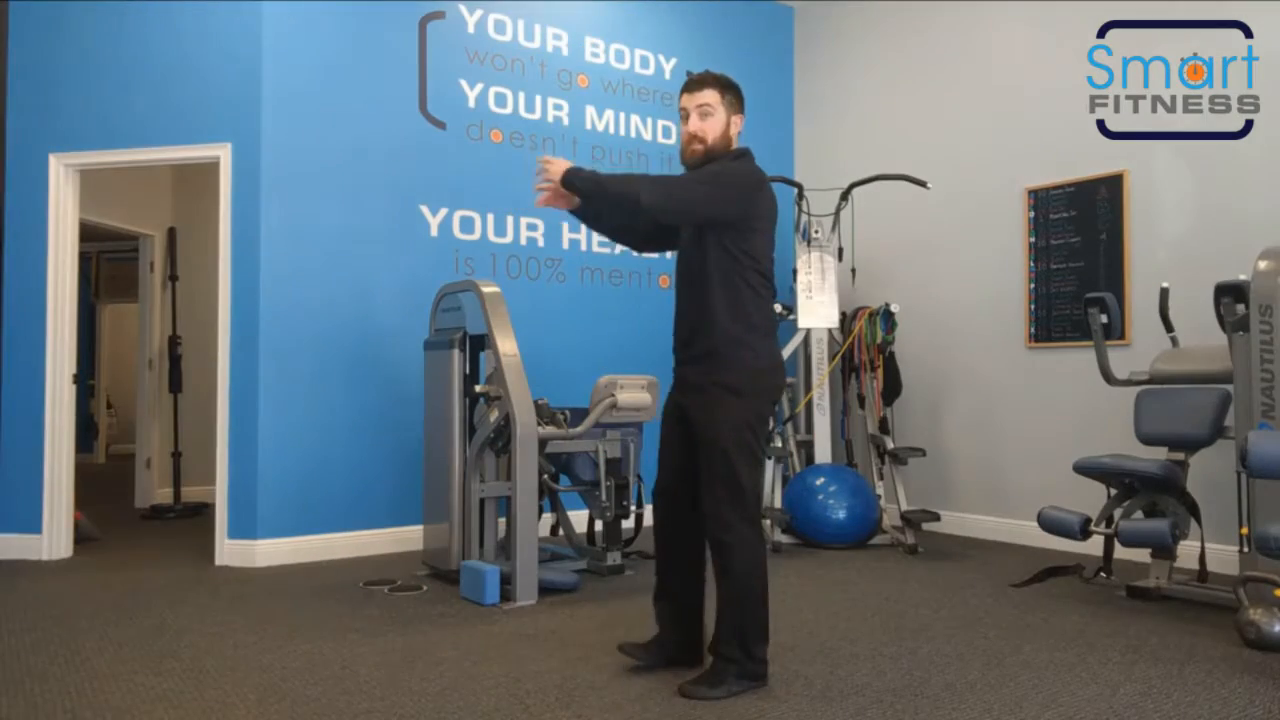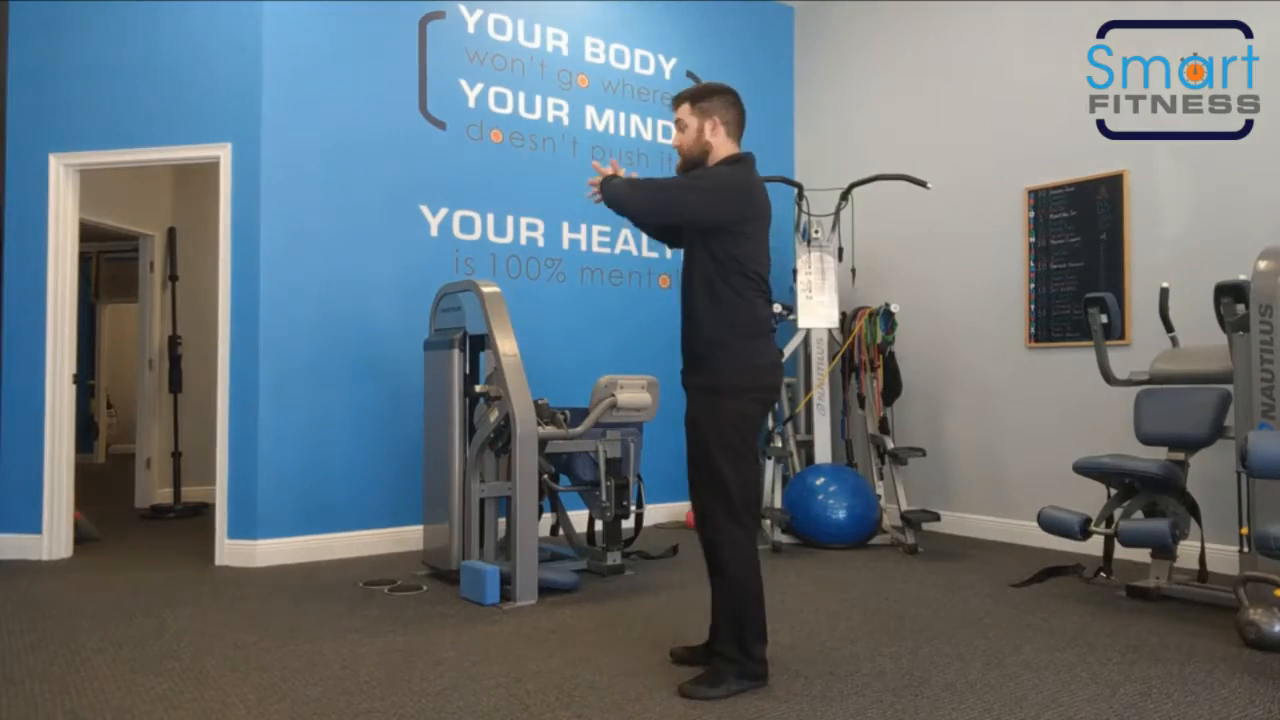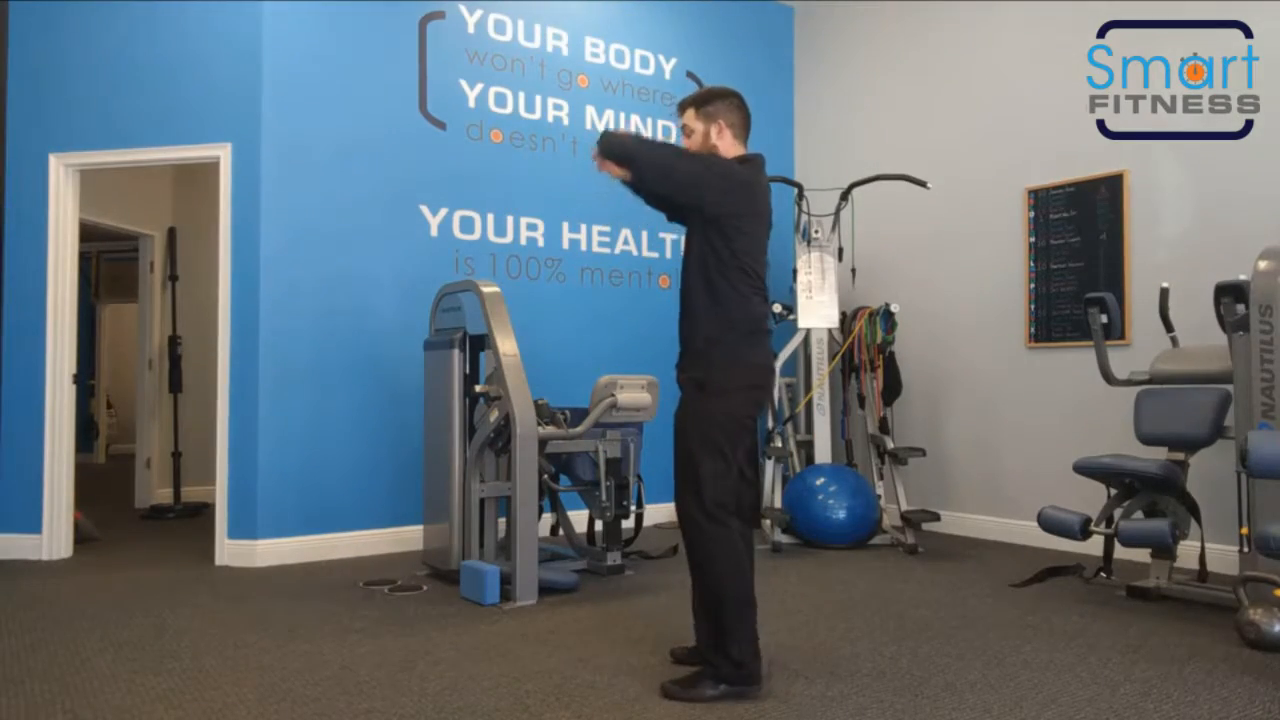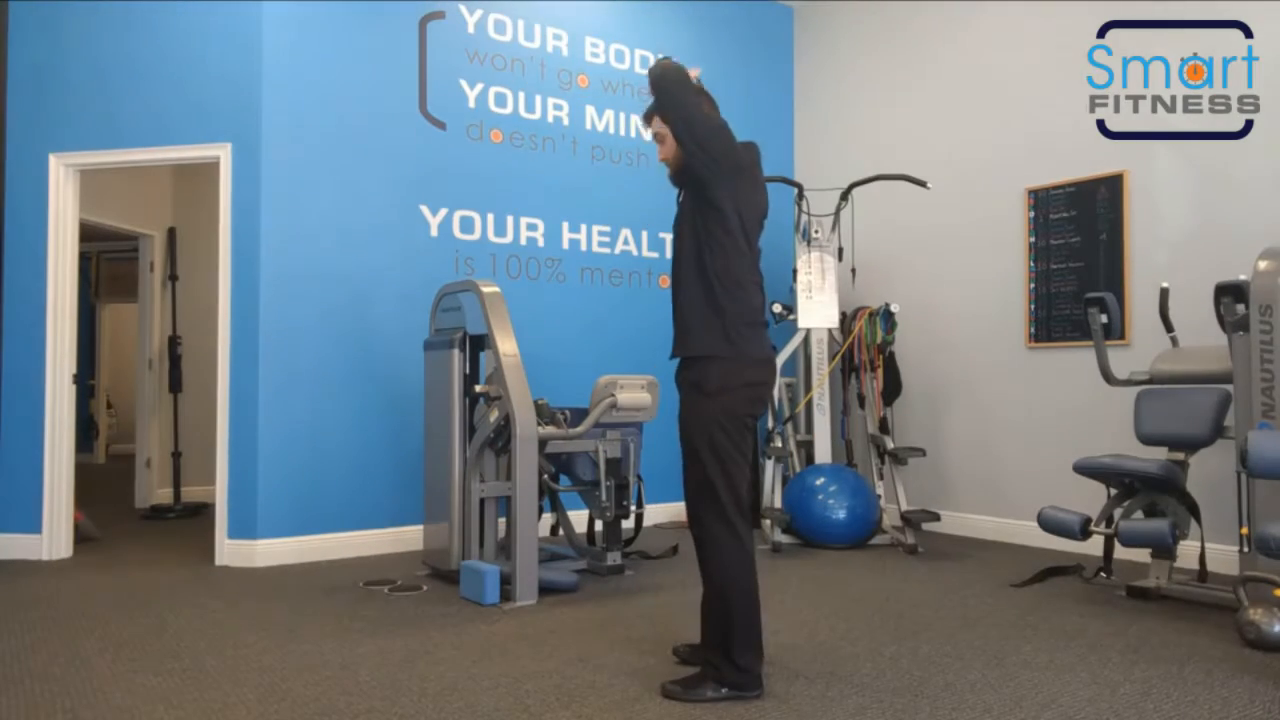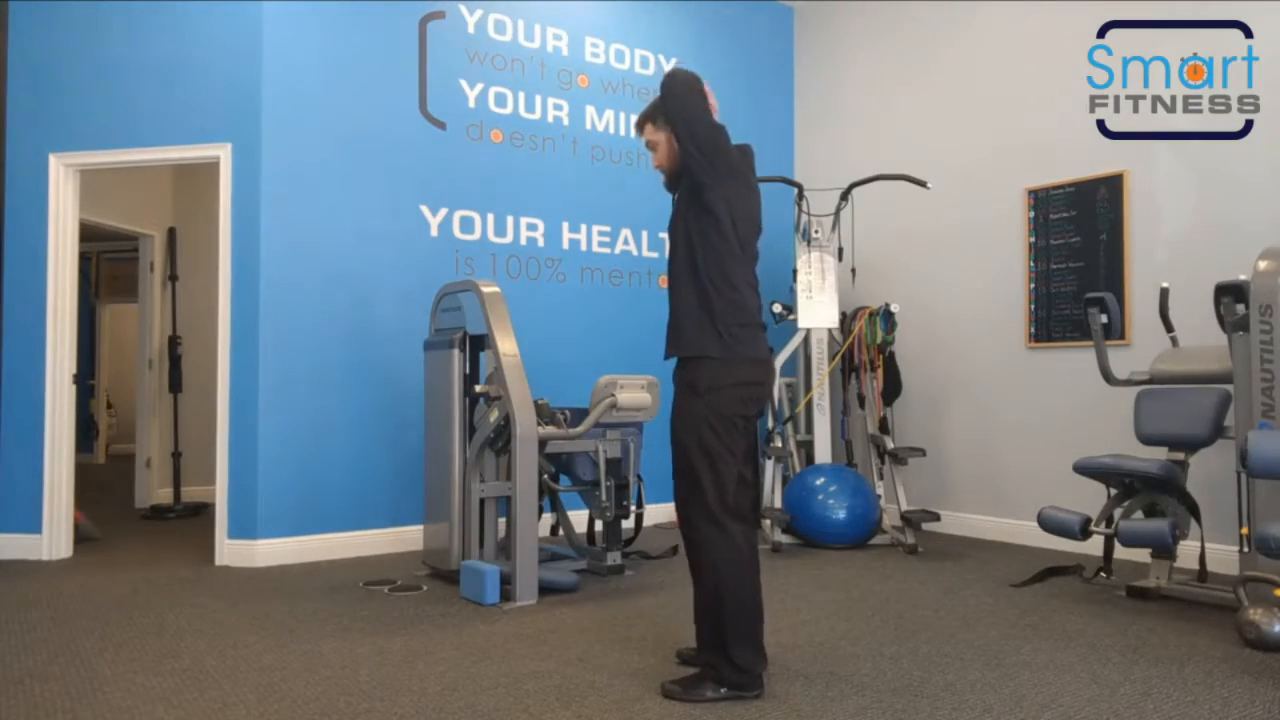
dt=0.4s
person 1, frame 1
left shoulder: (741, 183)
right shoulder: (703, 187)
left elbow: (651, 195)
right elbow: (647, 233)
left wrist: (572, 175)
right wrist: (578, 203)
left hip: (738, 380)
right hip: (695, 376)
left knee: (730, 518)
right knee: (674, 508)
left ankle: (742, 660)
right ankle: (678, 637)
person 1, frame 2
left shoulder: (730, 186)
right shoulder: (722, 188)
left elbow: (639, 198)
right elbow: (674, 227)
left wrist: (610, 185)
right wrist: (622, 188)
left hip: (733, 378)
right hip: (726, 374)
left knee: (725, 516)
right knee: (721, 513)
left ankle: (744, 659)
right ankle: (729, 641)
person 1, frame 3
left shoulder: (730, 181)
right shoulder: (733, 185)
left elbow: (634, 149)
right elbow: (675, 200)
left wrist: (616, 148)
right wrist: (628, 174)
left hip: (723, 374)
right hip: (732, 369)
left knee: (709, 514)
right knee: (727, 511)
left ankle: (733, 667)
right ankle: (726, 644)
person 1, frame 4
left shoulder: (723, 164)
right shoulder: (730, 174)
left elbow: (666, 80)
left wrist: (676, 88)
right wrist: (684, 99)
left hip: (722, 368)
right hip: (732, 363)
left knee: (719, 518)
right knee: (723, 513)
left ankle: (735, 670)
right ankle: (727, 644)
person 1, frame 5
left shoulder: (716, 167)
right shoulder: (726, 176)
left elbow: (678, 87)
left wrist: (698, 105)
right wrist: (700, 114)
left hip: (717, 370)
right hip: (736, 365)
left knee: (709, 515)
right knee: (729, 513)
left ankle: (735, 668)
right ankle: (735, 647)
